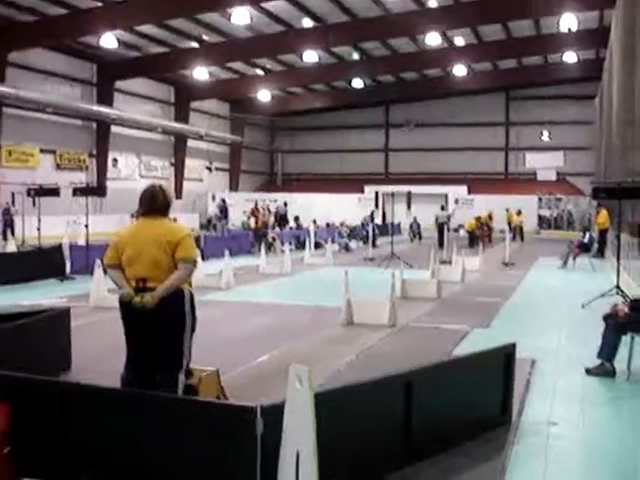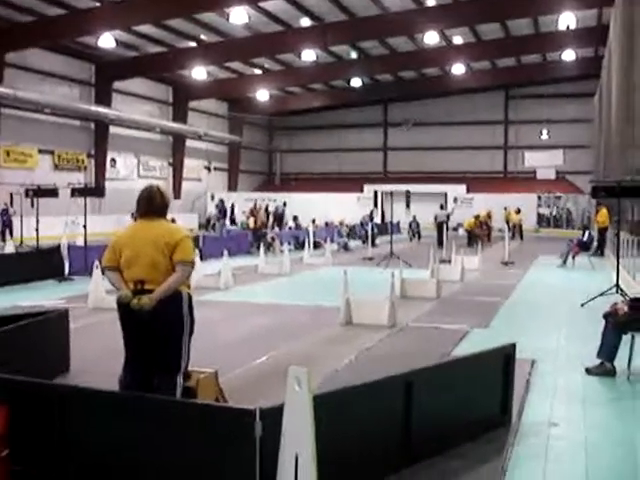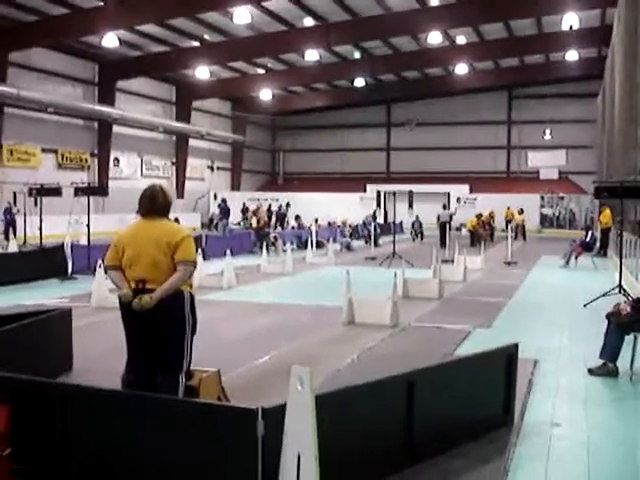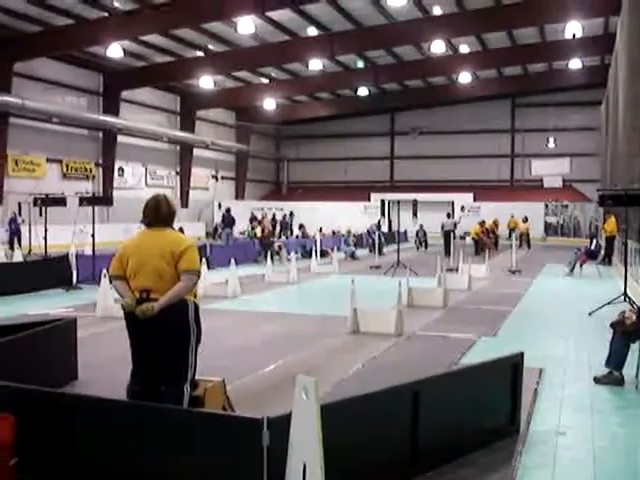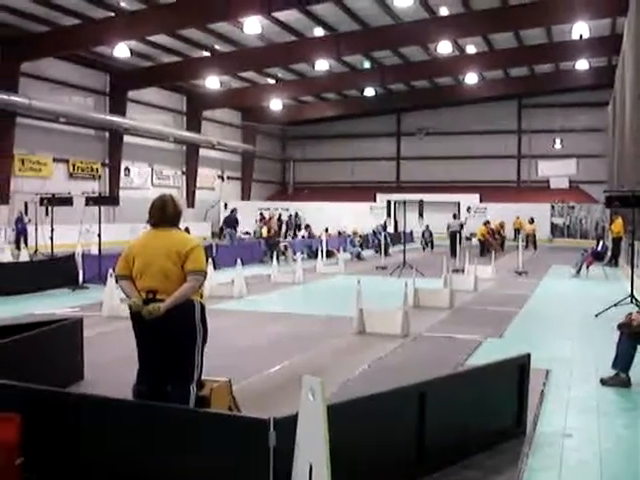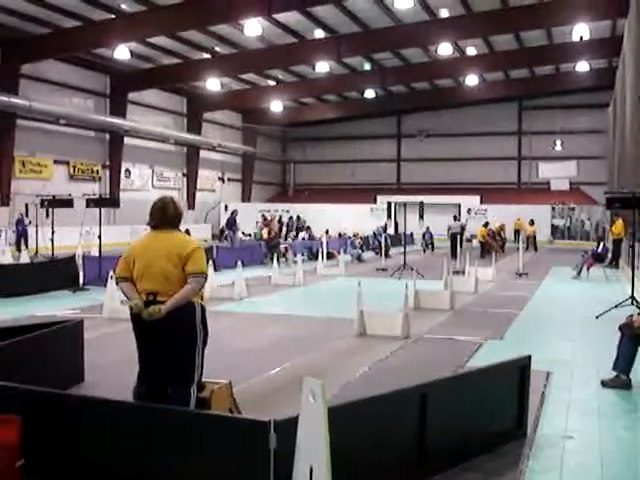
dt=0.3s
person 1, frame 1
left shoulder: (125, 233)
right shoulder: (178, 232)
left elbow: (111, 265)
right elbow: (186, 268)
left wrist: (126, 288)
right wrist: (158, 293)
left hip: (133, 303)
right hip: (170, 302)
left knee: (136, 361)
right knee: (172, 364)
person 1, frame 2
left shoulder: (123, 235)
right shoulder: (176, 234)
left elbow: (109, 267)
right elbow: (184, 271)
left wrist: (124, 290)
right wrist: (156, 296)
left hip: (131, 305)
right hip: (169, 304)
left knee: (134, 363)
right knee: (170, 367)
person 1, frame 3
left shoulder: (125, 234)
right shoulder: (178, 233)
left elbow: (111, 267)
right elbow: (185, 271)
left wrist: (125, 289)
right wrist: (157, 295)
left hip: (134, 304)
right hip: (171, 303)
left knee: (137, 362)
right knee: (172, 366)
person 1, frame 4
left shoulder: (130, 244)
right shoulder: (182, 243)
left elbow: (116, 276)
right elbow: (188, 280)
left wrist: (129, 299)
right wrist: (159, 304)
left hip: (138, 314)
right hip: (175, 313)
left knee: (142, 372)
right knee: (177, 376)
person 1, frame 5
left shoulder: (136, 244)
right shoulder: (188, 243)
left elbow: (122, 276)
right elbow: (195, 280)
left wrist: (135, 299)
right wrist: (166, 304)
left hip: (144, 314)
right hip: (181, 313)
left knee: (148, 372)
right knee: (183, 376)
person 1, frame 6
left shoulder: (137, 246)
right shoulder: (189, 245)
left elbow: (122, 278)
right elbow: (196, 282)
left wrist: (136, 301)
right wrist: (167, 307)
left hip: (145, 316)
right hip: (181, 315)
left knee: (148, 374)
right knee: (183, 378)
